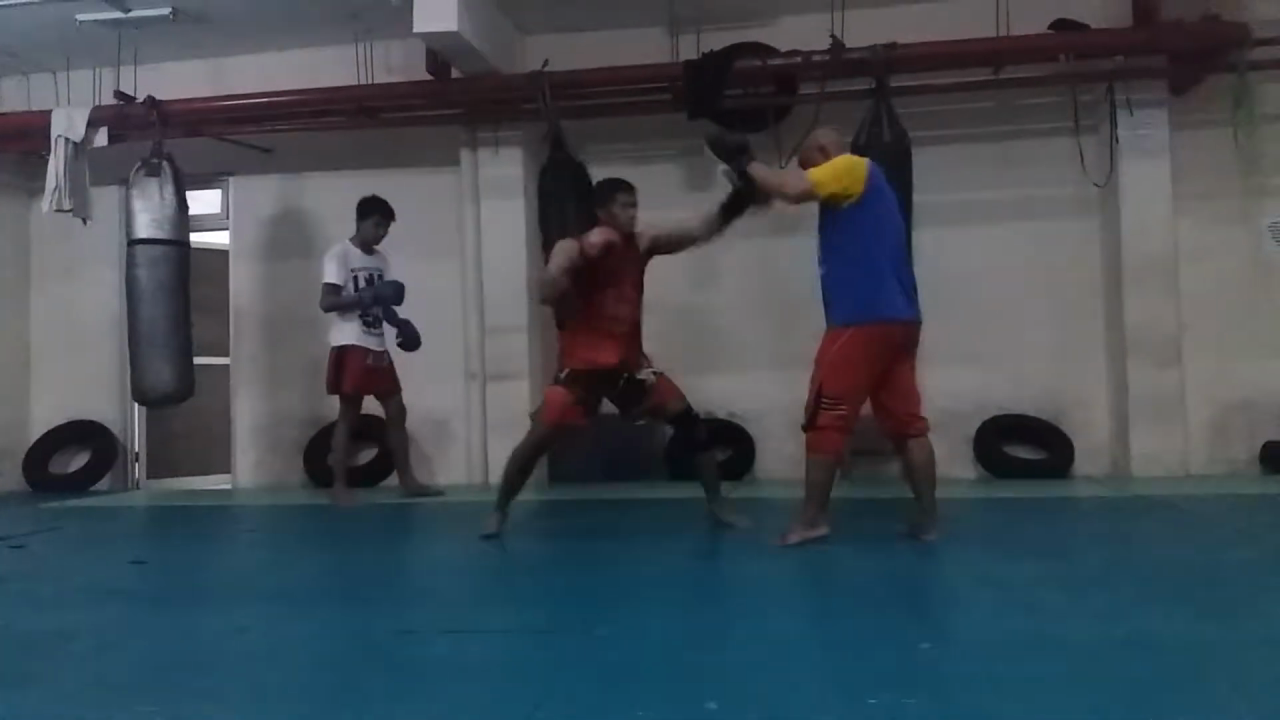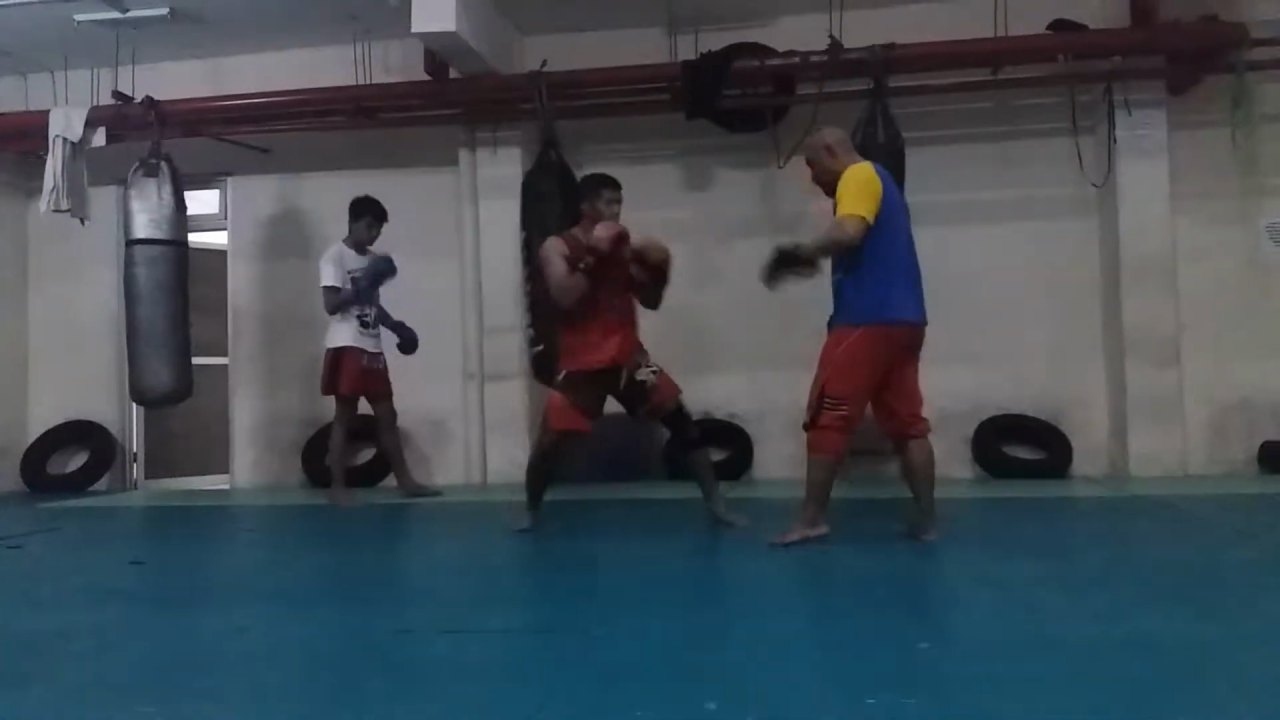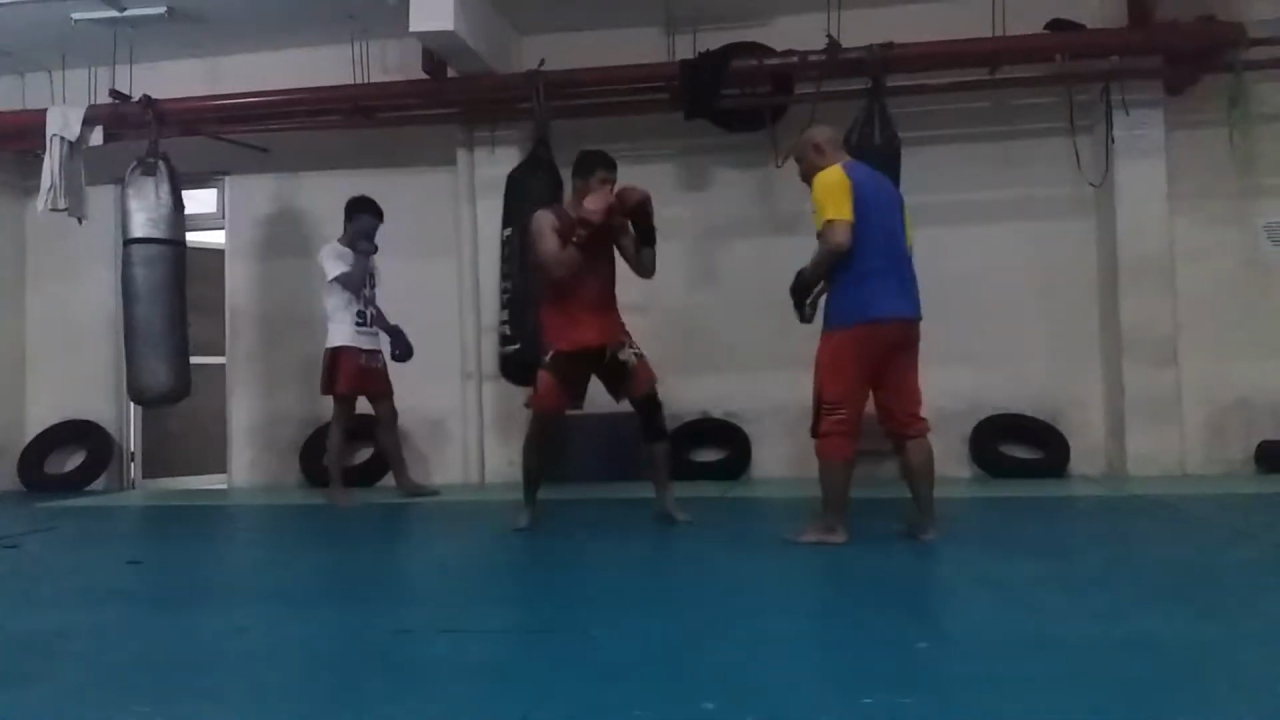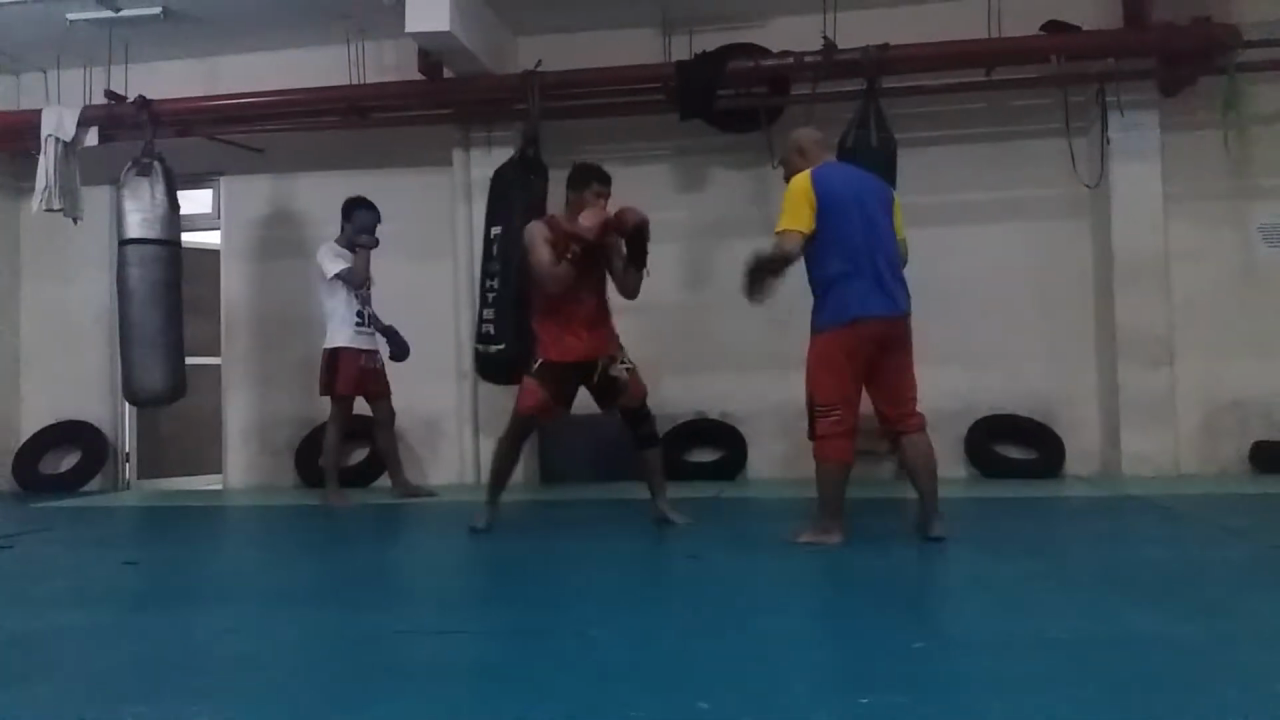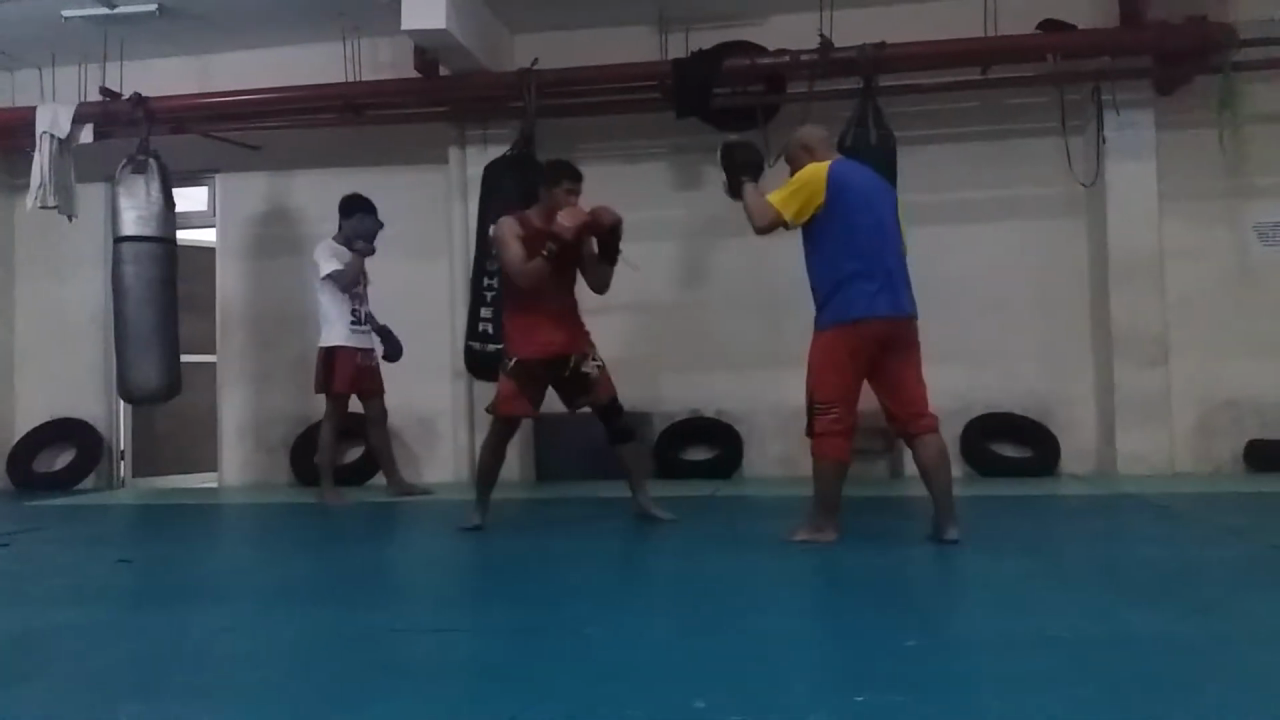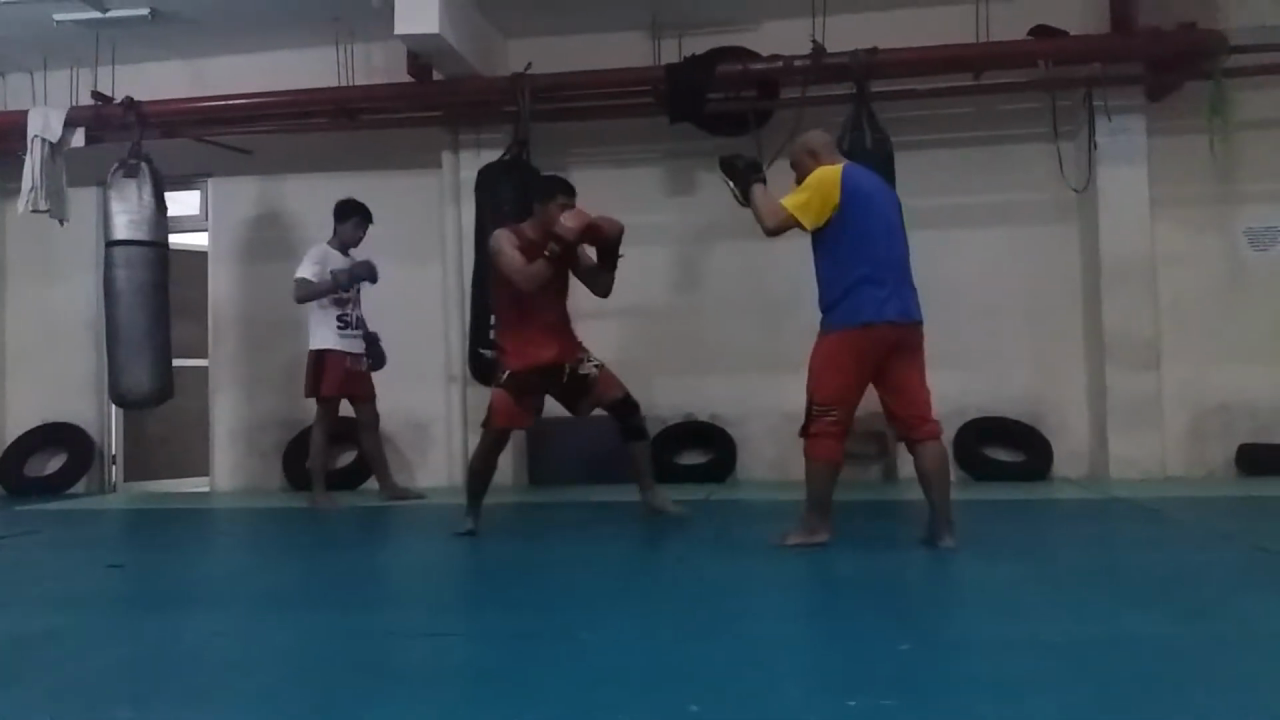
dt=0.2s
person 1, frame 1
left shoulder: (852, 167)
right shoulder: (868, 187)
left elbow: (790, 188)
left wrist: (745, 162)
left hip: (862, 318)
right hip: (897, 317)
left knee: (826, 417)
right knee: (905, 421)
left ankle: (812, 518)
right ankle: (926, 519)
person 1, frame 2
left shoulder: (859, 176)
right shoulder: (879, 184)
left elbow: (846, 234)
left wrist: (798, 254)
right wrist: (811, 258)
left hip: (867, 319)
right hip: (905, 317)
left knee: (830, 416)
right knee: (906, 422)
left ankle: (812, 518)
right ankle: (924, 519)
person 1, frame 3
left shoulder: (832, 179)
right shoulder: (885, 186)
left elbow: (838, 241)
left wrist: (808, 278)
left hip: (855, 317)
right hip: (904, 315)
left knee: (835, 423)
right knee: (907, 421)
left ankle: (832, 523)
right ankle: (924, 518)
person 1, frame 4
left shoulder: (807, 183)
right shoulder: (877, 185)
left elbow: (789, 247)
right elbow: (900, 252)
left wrist: (763, 268)
left hip: (843, 318)
right hip: (894, 313)
left knee: (832, 423)
right knee: (904, 418)
left ankle: (828, 524)
right ankle: (931, 514)
person 1, frame 5
left shoulder: (818, 176)
right shoulder: (876, 182)
left elbow: (763, 220)
left wrist: (746, 177)
left hip: (848, 318)
right hip: (898, 314)
left knee: (830, 422)
right knee: (916, 418)
left ankle: (823, 522)
right ankle: (947, 519)
person 1, frame 6
left shoulder: (829, 179)
right shoulder: (877, 185)
left elbow: (773, 222)
left wrist: (752, 183)
left hip: (854, 322)
right hip: (903, 320)
left knee: (825, 424)
right knee: (919, 424)
left ankle: (815, 524)
right ankle: (942, 525)
person 2, frame 1
left shoulder: (641, 243)
right shoulder: (569, 249)
left elbow: (701, 232)
right elbow: (546, 294)
left wrist: (735, 203)
right wrist: (583, 259)
left hip: (628, 359)
right hip: (581, 363)
left knee: (687, 421)
right knee: (540, 435)
left ankle: (717, 505)
right ankle: (500, 512)
person 2, frame 2
left shoulder: (621, 245)
right shoulder: (556, 247)
left elbow: (651, 300)
right elbow: (565, 298)
left wrist: (659, 272)
right wrist: (594, 257)
left hip: (627, 355)
right hip: (580, 362)
left knee: (680, 420)
right knee: (549, 440)
left ankle: (715, 503)
right ankle: (531, 509)
person 2, frame 3
left shoulder: (614, 219)
right shoulder: (546, 221)
left elbow: (645, 270)
right elbow: (558, 270)
left wrist: (644, 223)
right wrist: (586, 228)
left hip: (609, 333)
right hip: (564, 339)
left knee: (650, 407)
right knee: (544, 424)
left ankle: (666, 499)
right ankle: (528, 504)
person 2, frame 4
left shoulder: (603, 234)
right shoulder: (539, 231)
left elbow: (629, 290)
right elbow: (549, 284)
left wrist: (636, 244)
right wrist: (579, 245)
left hip: (601, 345)
right hip: (555, 349)
left knee: (640, 415)
right knee: (520, 427)
left ankle: (660, 503)
right ankle: (490, 506)
person 2, frame 5
left shoulder: (572, 231)
right shoulder: (510, 227)
left elbow: (600, 285)
right elbow: (524, 278)
left wrist: (609, 243)
right wrist: (557, 242)
left hip: (572, 341)
right hip: (527, 347)
left knee: (613, 411)
right knee: (503, 427)
left ankle: (642, 497)
right ankle: (480, 506)
person 2, frame 6
left shoulder: (568, 239)
right shoulder: (504, 240)
left elbow: (601, 288)
right elbow: (527, 283)
left wrist: (610, 250)
right wrist: (557, 245)
left hip: (565, 351)
right hip: (520, 358)
left knee: (625, 407)
right knee: (494, 437)
left ankle: (651, 493)
right ankle: (472, 512)
person 3, frame 1
left shoulder: (381, 259)
right shoulder: (339, 255)
right elbow: (326, 302)
right wrist: (365, 296)
left hip: (378, 348)
right hip: (350, 347)
left knee: (397, 412)
right knee: (348, 416)
left ankle: (407, 479)
right ankle: (340, 486)
person 3, frame 2
left shoulder: (373, 260)
right shoulder: (334, 256)
right elbow: (331, 305)
left wrist: (395, 325)
right wrist: (365, 282)
left hip: (373, 349)
right hip: (346, 348)
left knee: (387, 415)
right knee: (344, 416)
left ankle: (405, 480)
right ankle: (338, 486)
person 3, frame 3
left shoulder: (366, 259)
right shoulder: (331, 253)
right elbow: (354, 284)
left wrist: (391, 330)
right wrist: (364, 250)
left hip: (371, 349)
right hip: (345, 348)
left knee: (387, 414)
right knee: (342, 416)
left ankle: (403, 480)
right ankle: (336, 486)
person 3, frame 4
left shoulder: (358, 256)
right shoulder: (329, 253)
right elbow: (357, 281)
left wrist: (386, 330)
right wrist: (364, 246)
left hip: (369, 349)
right hip: (344, 348)
left knee: (385, 415)
right knee: (339, 416)
left ankle: (399, 481)
right ankle: (331, 487)
person 3, frame 5
left shoulder: (356, 255)
right shoulder: (326, 251)
right elbow: (346, 284)
left wrist: (380, 330)
right wrist: (361, 249)
left hip: (364, 347)
right hip: (339, 346)
left knee: (377, 414)
right knee: (334, 414)
left ankle: (394, 479)
right ankle: (327, 486)
person 3, frame 6
left shoulder: (353, 262)
right shoulder: (318, 256)
right elbow: (300, 294)
left wrist: (369, 337)
right wrist: (340, 281)
left hip: (355, 353)
right hip: (329, 351)
left knee: (369, 418)
right knee: (325, 419)
left ankle: (387, 484)
right ankle: (319, 491)
